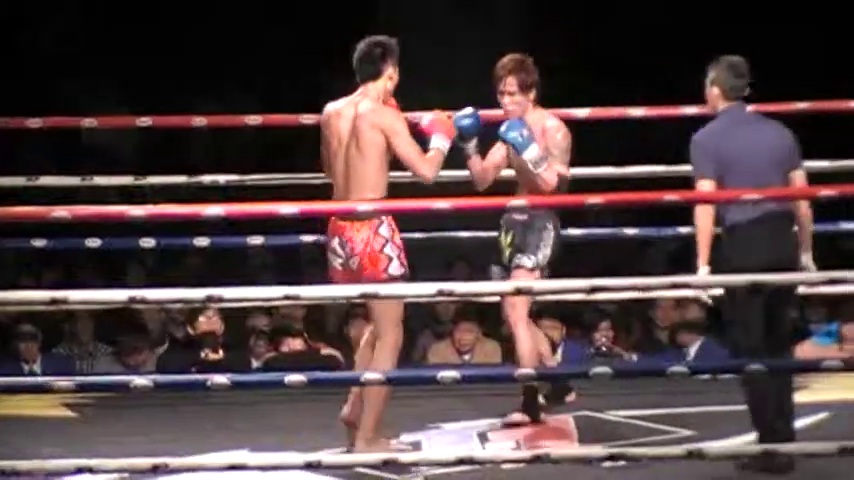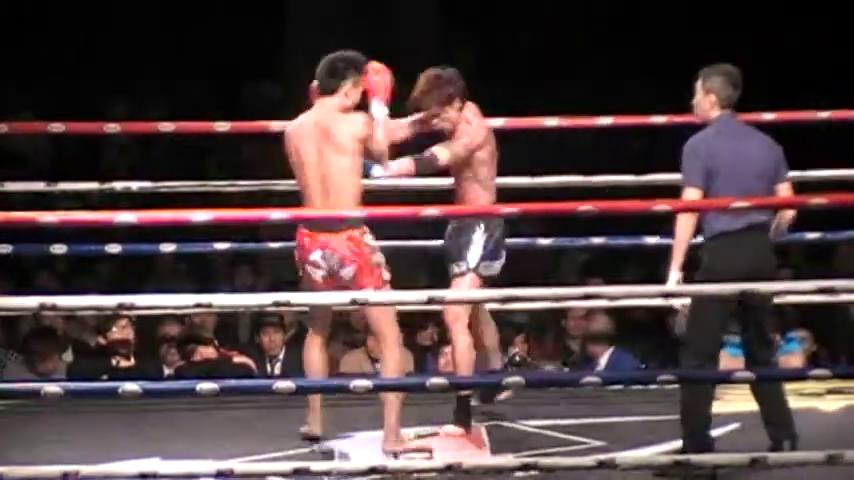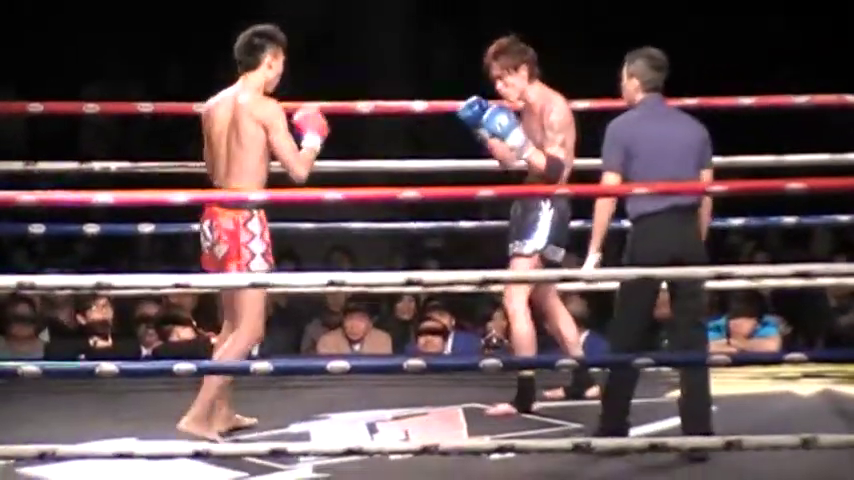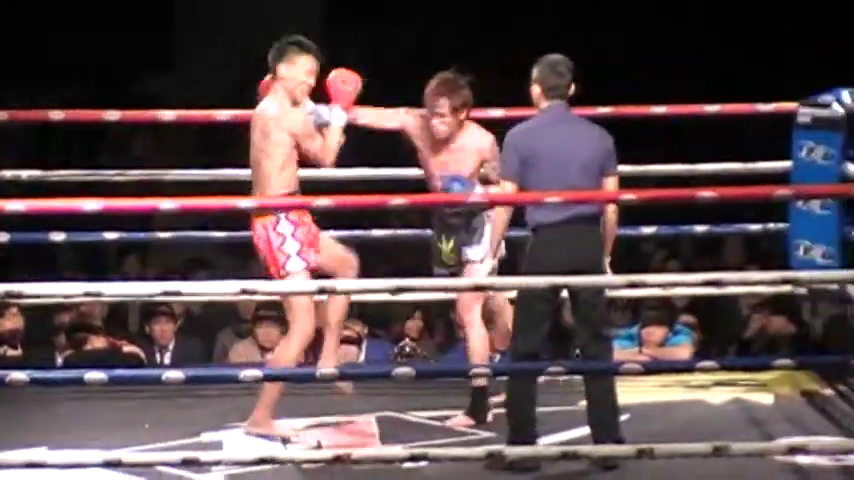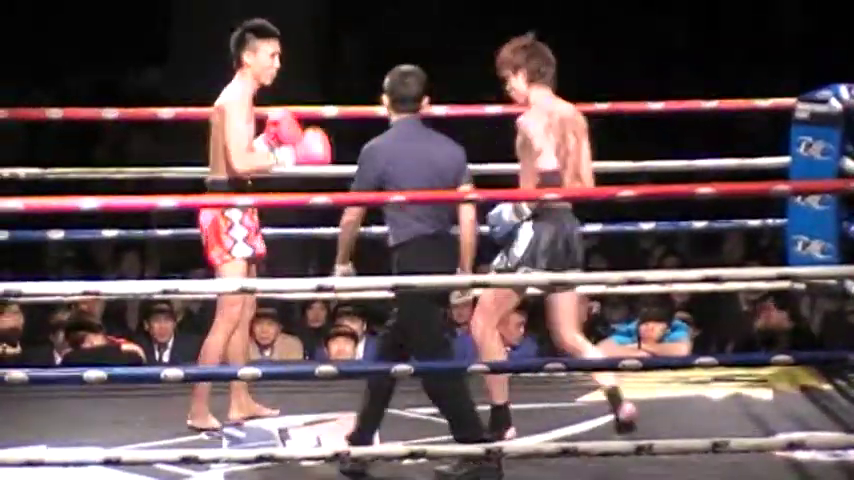
dt=1s
person 1, frame 1
left shoulder: (331, 112)
right shoulder: (383, 116)
right elbow: (426, 172)
right wrist: (441, 140)
left hip: (340, 230)
right hip: (373, 230)
left knee: (377, 328)
right knee: (390, 338)
left ankle: (355, 405)
right ankle: (367, 436)
person 1, frame 2
left shoulder: (294, 130)
right shoulder: (356, 123)
right elbow: (385, 146)
right wrist: (379, 104)
left hip: (312, 240)
right hip: (351, 241)
left knee: (317, 330)
right knee: (389, 339)
left ankle: (314, 418)
right ankle: (392, 434)
person 1, frame 3
left shoulder: (213, 106)
right shoulder: (265, 108)
right elbow: (298, 172)
right wrist: (314, 136)
left hip: (217, 215)
right hip: (245, 219)
left knee: (235, 322)
right knee: (249, 329)
left ankle: (222, 413)
right ankle: (198, 415)
person 1, frame 4
left shoulder: (274, 109)
right shoulder: (279, 112)
left elbow: (302, 141)
right elbow: (326, 157)
left wrist: (312, 109)
right wrist: (339, 111)
left hip: (286, 219)
right hip: (280, 222)
left knee: (347, 263)
right knee: (302, 325)
left ankle: (328, 356)
right ankle: (260, 417)
person 1, frame 5
left shoulder: (235, 99)
right shoulder: (234, 102)
right elbow: (239, 163)
left wrist: (270, 139)
right wrist: (293, 155)
left hip: (234, 209)
right hip: (229, 210)
left knee: (245, 311)
right knee: (229, 316)
left ankle: (241, 401)
right ankle: (199, 409)
person 2, frame 1
left shoulder: (708, 137)
right shoulder: (780, 132)
left elbow: (706, 205)
right elbow: (802, 196)
left wrist: (703, 265)
right wrist: (805, 251)
left hip: (742, 245)
right hip: (783, 242)
left knee: (747, 348)
right knee: (777, 343)
left ankle: (773, 445)
right ankle: (781, 433)
person 2, frame 2
left shoulder: (700, 145)
right shoulder: (767, 145)
left elbow: (689, 211)
right elbow: (787, 210)
left wrist: (675, 267)
left hip: (723, 254)
right hip: (760, 253)
left knee: (699, 354)
right knee: (761, 350)
left ankle: (697, 447)
right ankle: (783, 438)
person 2, frame 3
left shoulder: (623, 127)
right shoulder: (694, 128)
left elbow: (609, 194)
right elbow: (705, 195)
left wrist: (594, 248)
left hip: (648, 235)
right hip: (688, 234)
left knee: (628, 336)
right knee: (692, 336)
left ankle: (613, 430)
right ankle: (698, 432)
person 2, frame 4
left shoulder: (521, 136)
right shoulder: (599, 137)
left elbow: (505, 203)
right elbow: (610, 206)
left wrist: (490, 254)
right wrist: (603, 254)
left hip: (546, 245)
right hip: (587, 243)
left knee: (527, 347)
right knee: (596, 344)
left ankle: (522, 446)
right ankle: (608, 442)
person 2, frame 5
left shoulder: (377, 149)
right shoulder: (450, 149)
left elbow: (353, 215)
right elbow: (468, 218)
left wrist: (343, 262)
right wrist: (465, 272)
left hip: (413, 261)
right hip: (444, 258)
left knee: (435, 359)
right knee: (390, 352)
right ankle: (360, 445)
person 3, frame 1
left shoulder: (554, 129)
right shoulder: (510, 131)
left elbow: (557, 188)
right elbow: (481, 181)
left wrist: (529, 149)
right wrist: (469, 144)
left hip: (539, 224)
right hip: (515, 222)
left knee: (514, 311)
right knee: (516, 314)
left ankle: (530, 404)
person 3, frame 2
left shoulder: (472, 132)
right shoulder: (458, 115)
left elbow: (425, 164)
left wrist: (375, 169)
left hip: (479, 227)
right hip: (467, 223)
left knee: (455, 317)
right knee: (474, 310)
left ankle: (463, 415)
person 3, frame 3
left shoulder: (553, 108)
right shoulder: (528, 109)
left elbow: (556, 171)
right elbow: (508, 159)
left wrist: (517, 139)
right wrist: (484, 129)
left hip: (547, 209)
right hip: (531, 206)
left knee: (514, 299)
right knee: (545, 297)
left ankle: (524, 394)
right ankle: (583, 380)
person 3, frame 4
left shoulder: (482, 142)
right shoulder: (419, 122)
right elbow: (366, 116)
left wrist: (474, 193)
left hip: (478, 224)
right hip: (447, 226)
left knee: (469, 311)
right knee: (494, 302)
left ankle: (478, 406)
person 3, frame 5
left shoulder: (531, 119)
right shoulder: (574, 118)
left elbow: (551, 172)
right elbow: (586, 183)
left wrist: (517, 209)
left hip: (537, 230)
right hip: (566, 227)
left knee: (483, 324)
right knee: (569, 336)
left ankle: (500, 422)
right ankle: (618, 403)
